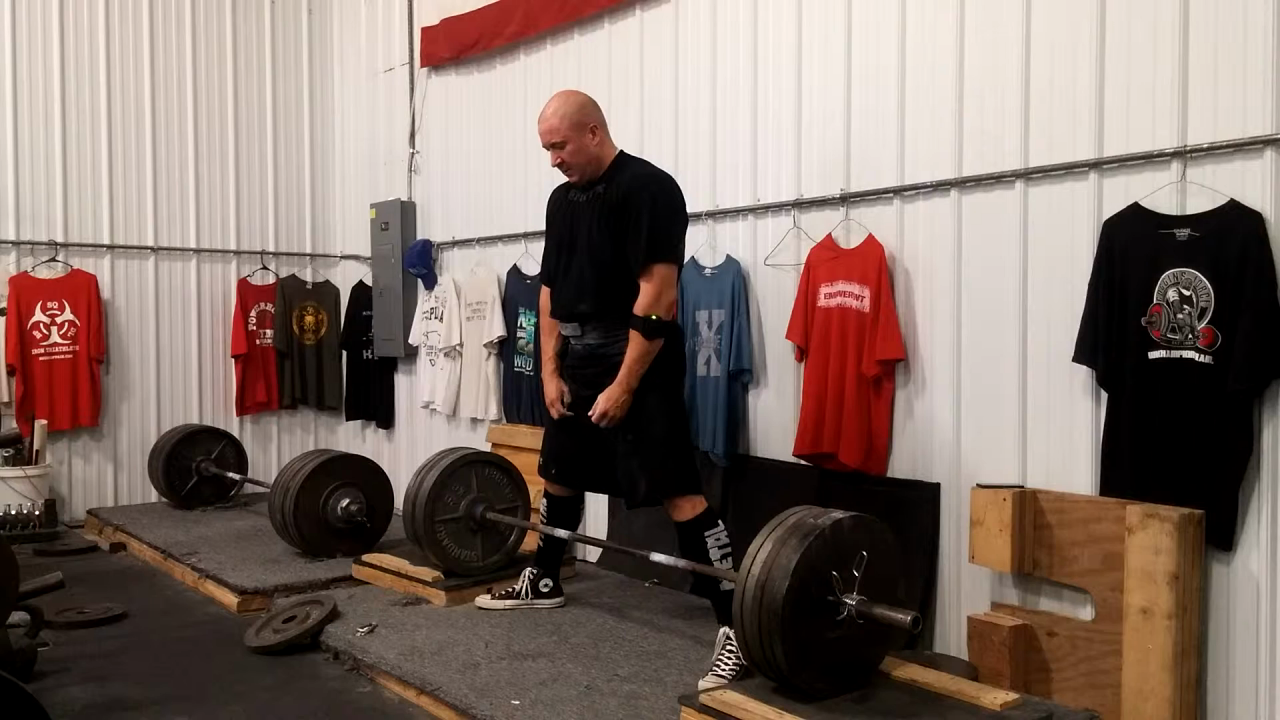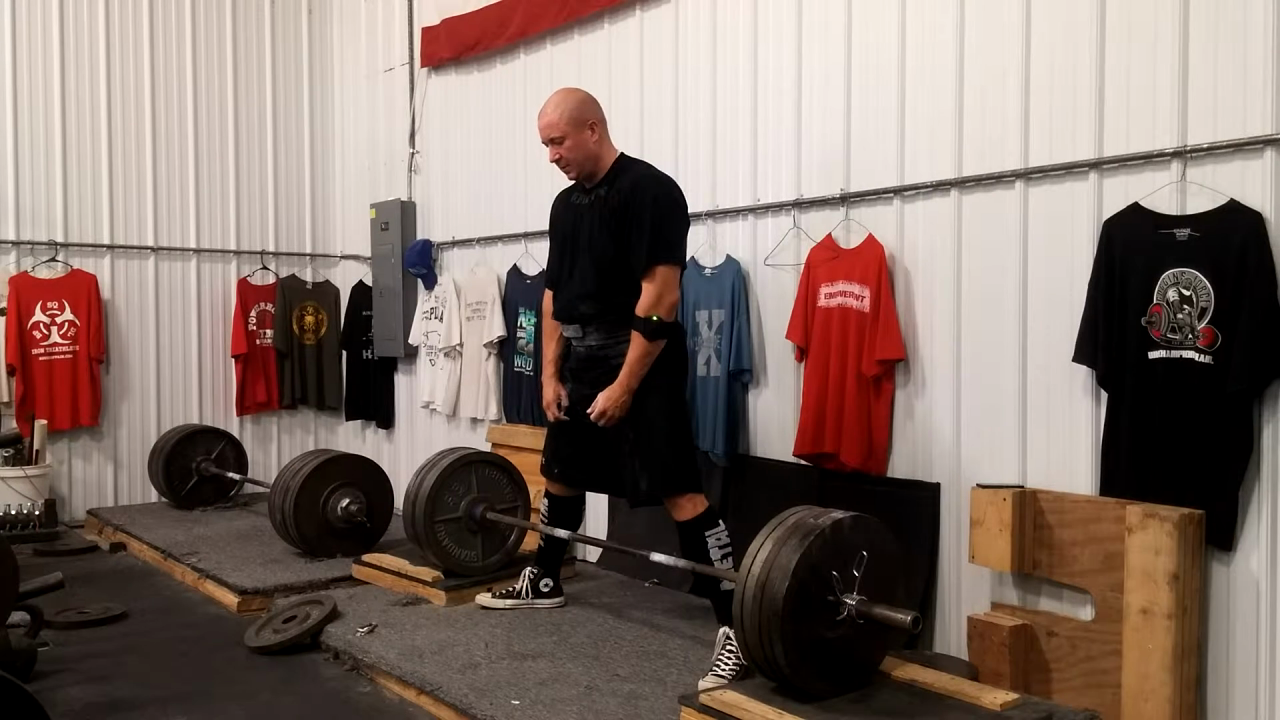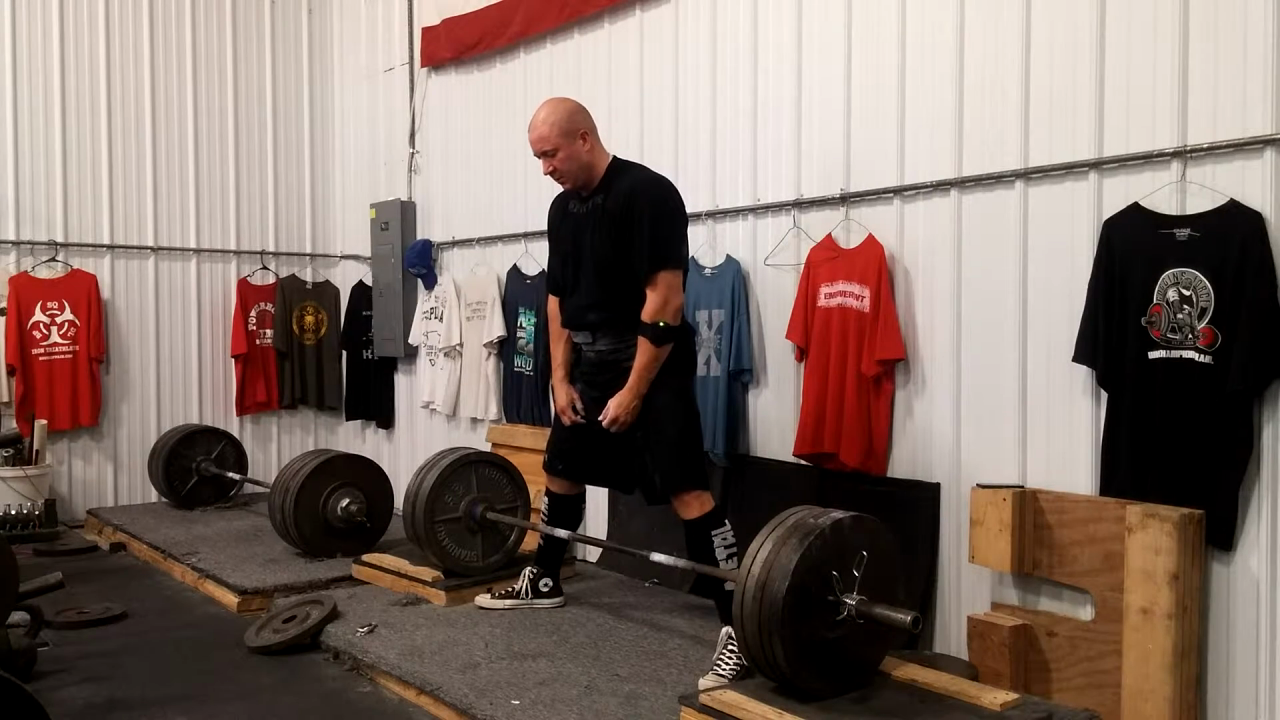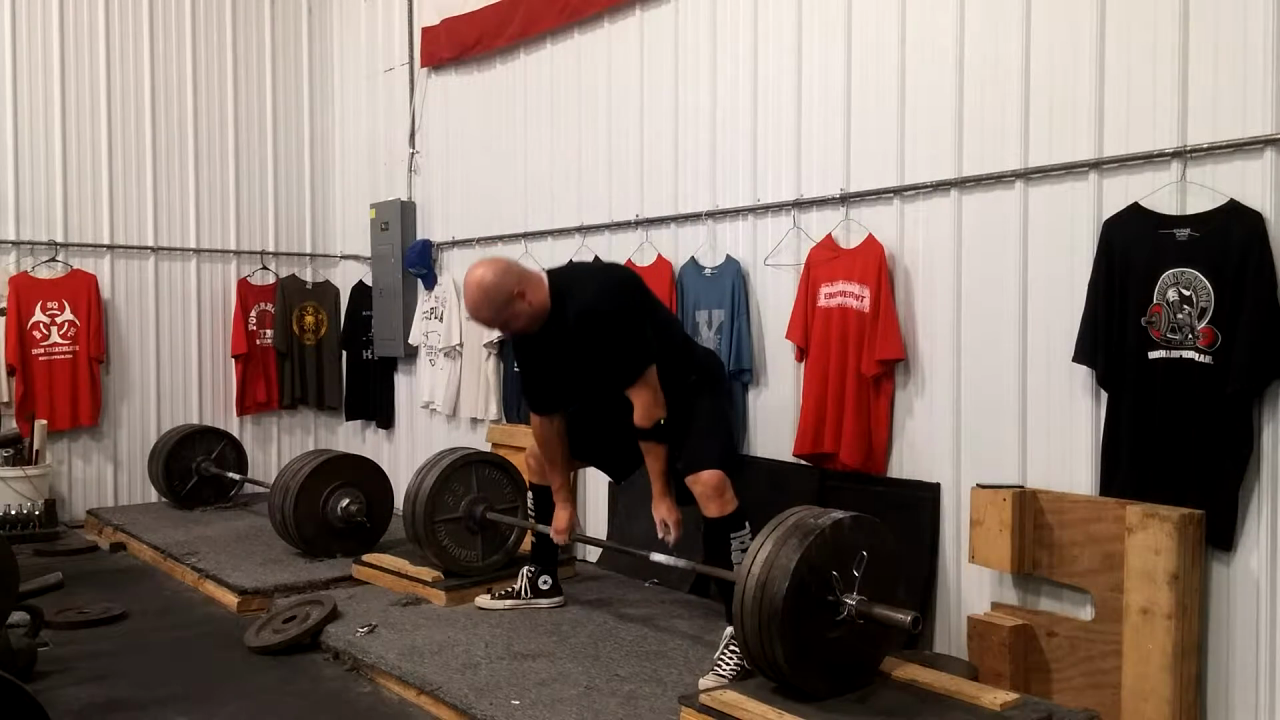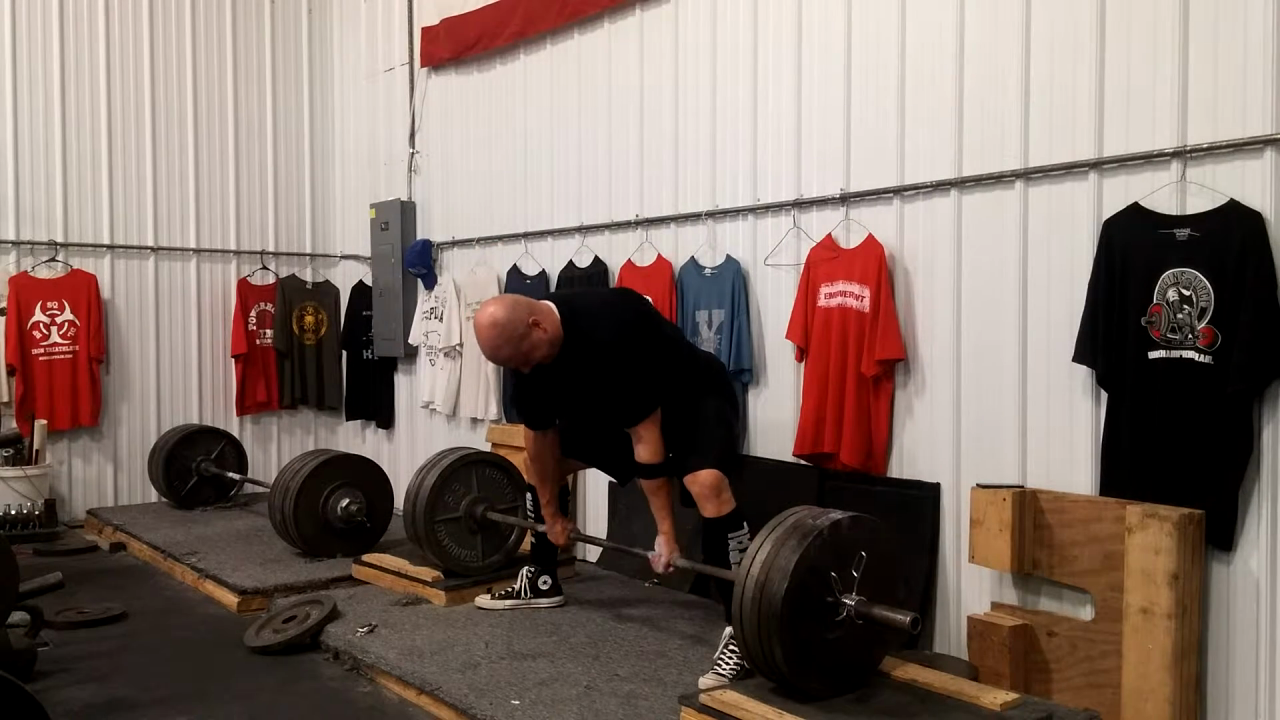
dt=1s
person 1, frame 1
left shoulder: (648, 189)
right shoulder: (562, 198)
left elbow: (658, 293)
right elbow: (551, 290)
left wrist: (624, 387)
right wrist: (551, 371)
left hip: (638, 366)
right hip: (579, 365)
left knee: (676, 492)
right knee: (558, 473)
left ankle: (734, 626)
right ankle: (543, 579)
person 1, frame 2
left shoulder: (649, 191)
right shoulder: (566, 203)
left elbow: (661, 295)
right elbow: (555, 294)
left wrist: (624, 387)
right wrist: (551, 375)
left hip: (640, 366)
right hip: (580, 366)
left knee: (678, 493)
right knee: (560, 474)
left ankle: (734, 627)
right ankle: (543, 579)
person 1, frame 3
left shoulder: (647, 193)
right shoulder: (563, 208)
left elbow: (665, 299)
right elbow: (559, 299)
left wrist: (634, 392)
right wrist: (561, 378)
left hip: (651, 364)
right hip: (590, 363)
left knee: (685, 491)
right knee: (560, 469)
left ankle: (737, 628)
right ankle: (543, 579)
person 1, frame 4
left shoulder: (602, 297)
right shoulder: (527, 327)
left elbow: (646, 397)
right elbow: (546, 416)
left wrist: (661, 495)
right wrist: (563, 503)
left hip: (685, 389)
left knee: (708, 484)
right knee: (539, 457)
left ankle: (740, 632)
right ankle: (541, 580)
person 1, frame 5
left shoulder: (613, 331)
right shoulder: (526, 345)
left elbow: (646, 437)
right elbow: (540, 435)
left wrist: (666, 532)
right wrist: (551, 514)
left hip: (694, 397)
left knee: (706, 484)
right knee: (540, 463)
left ankle: (740, 633)
right ankle: (540, 580)
